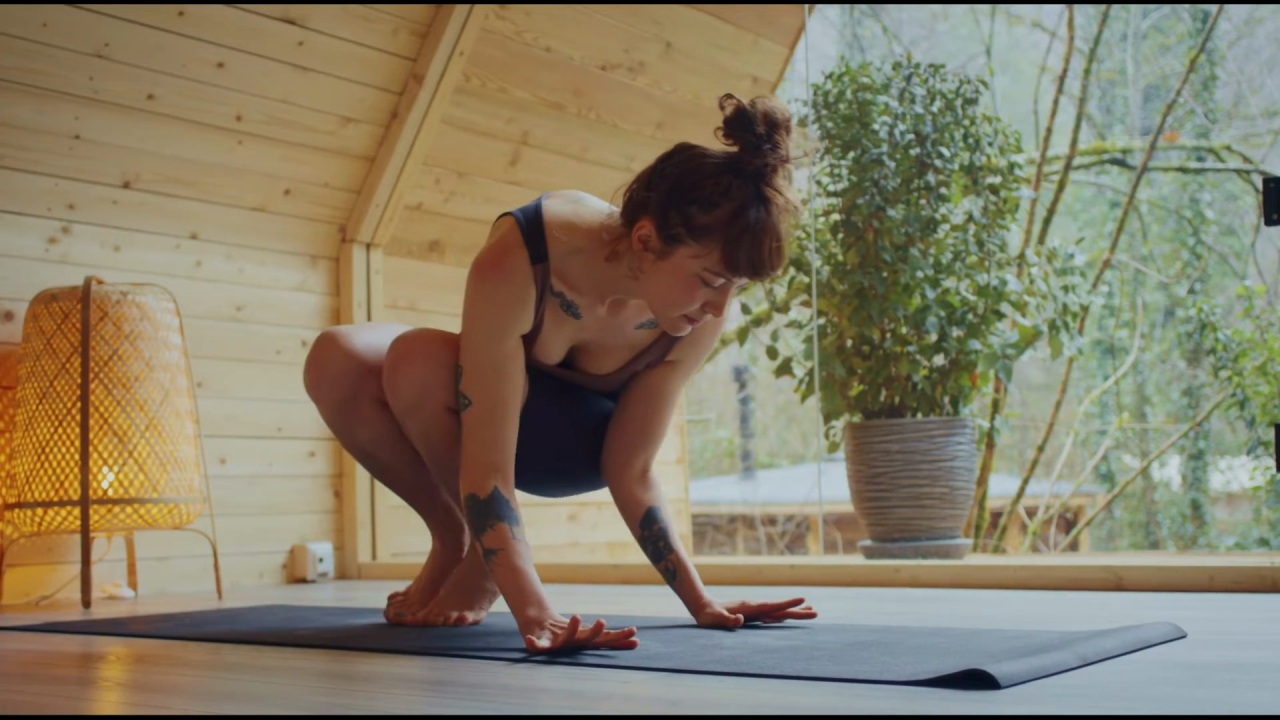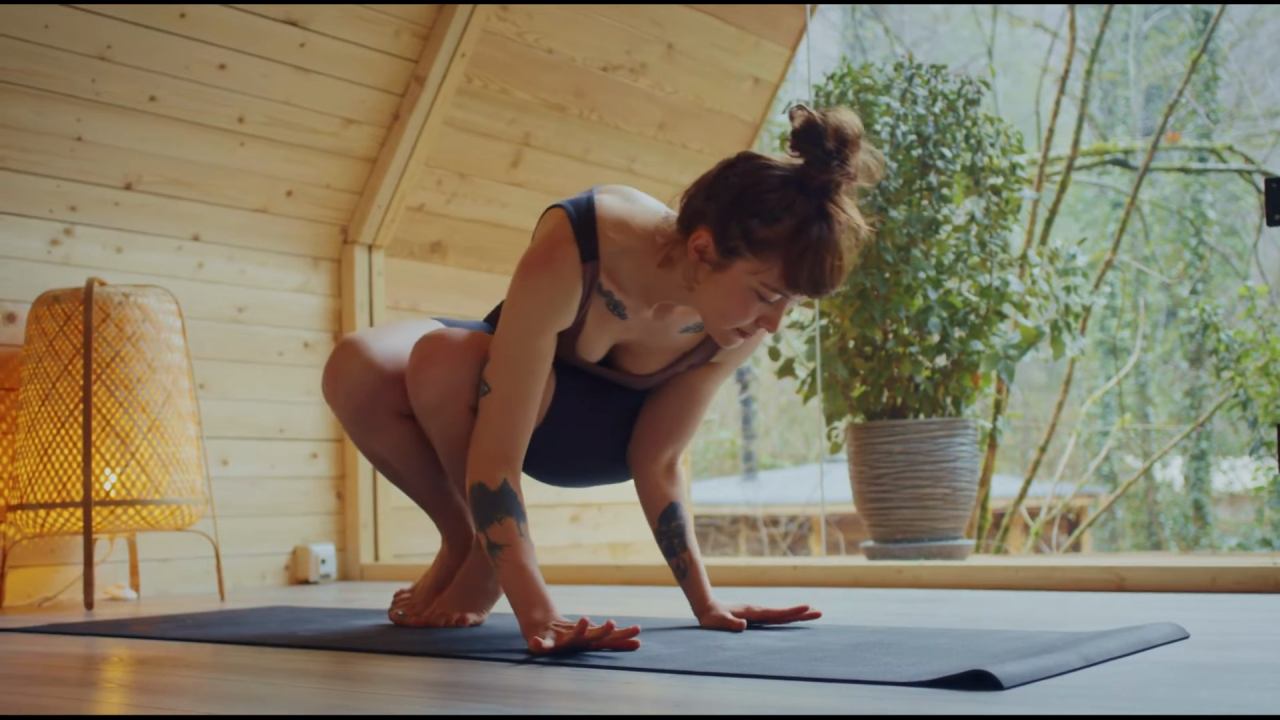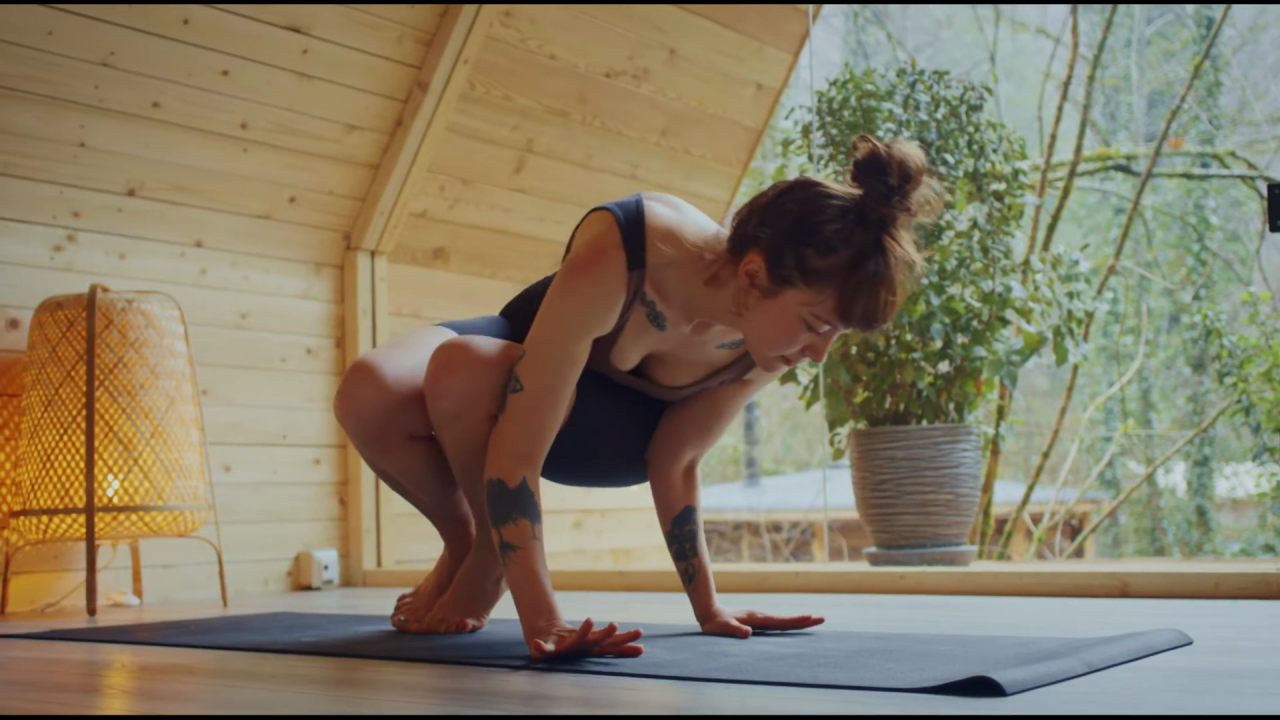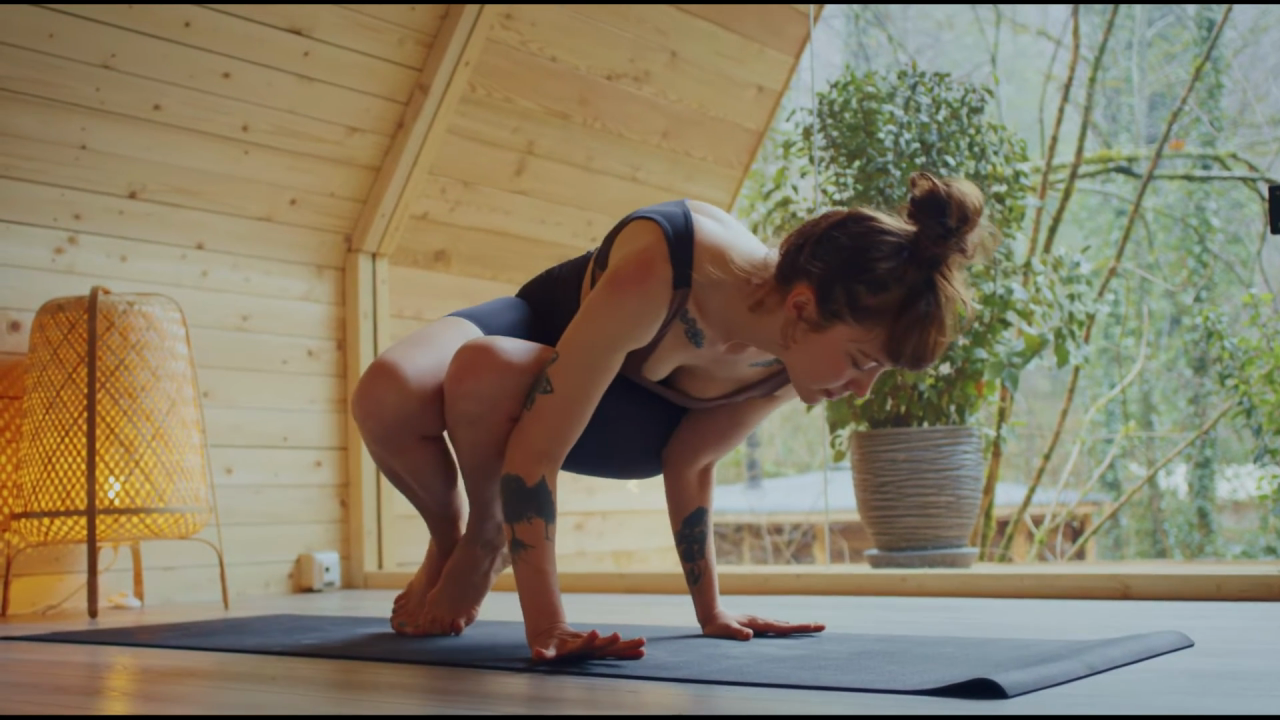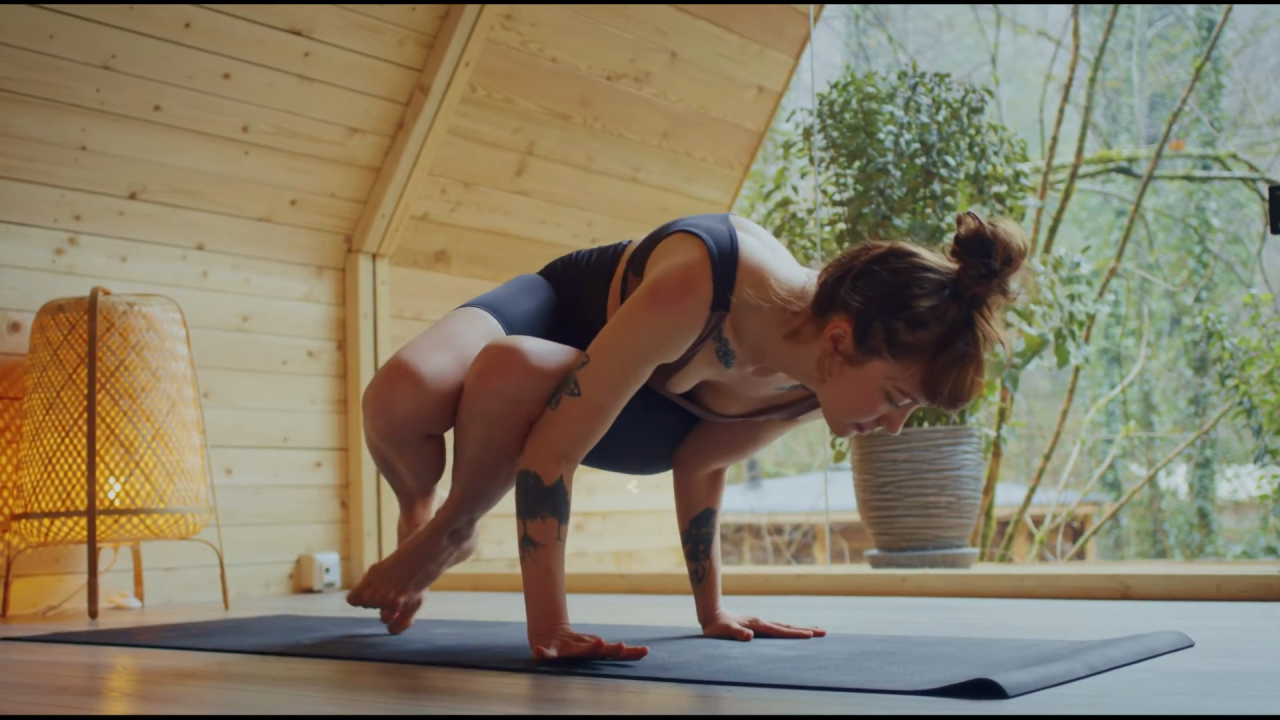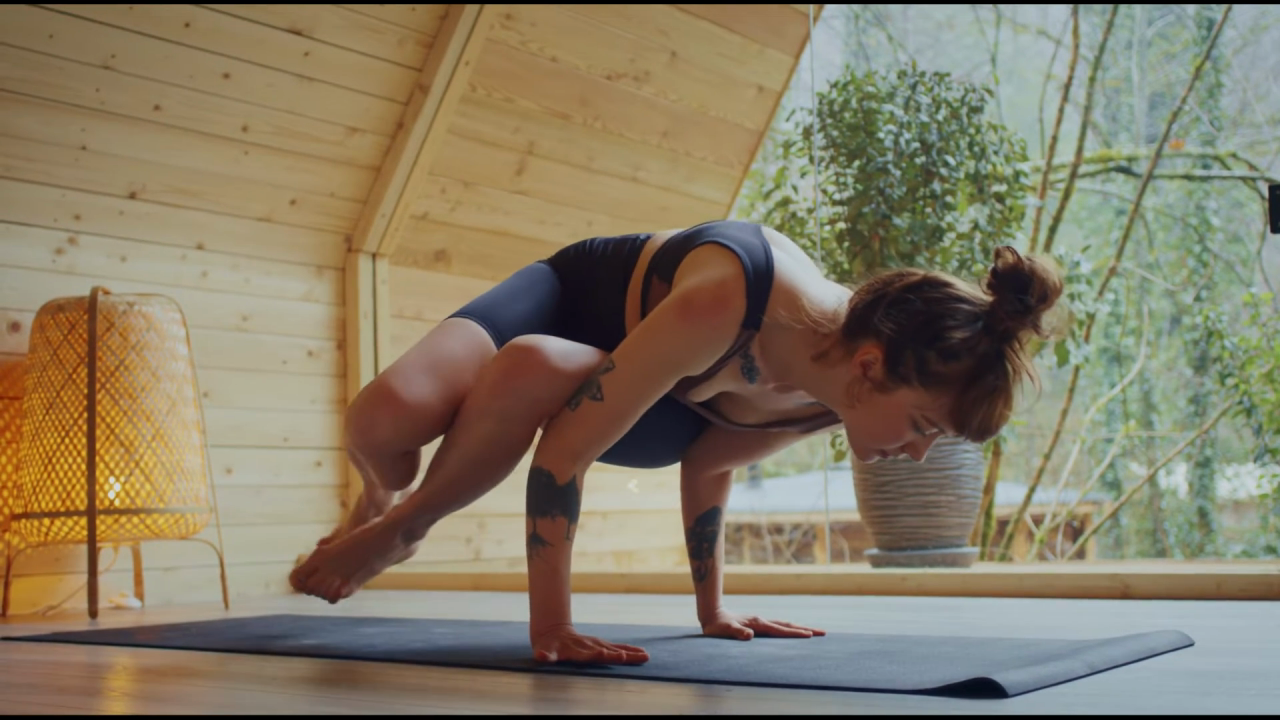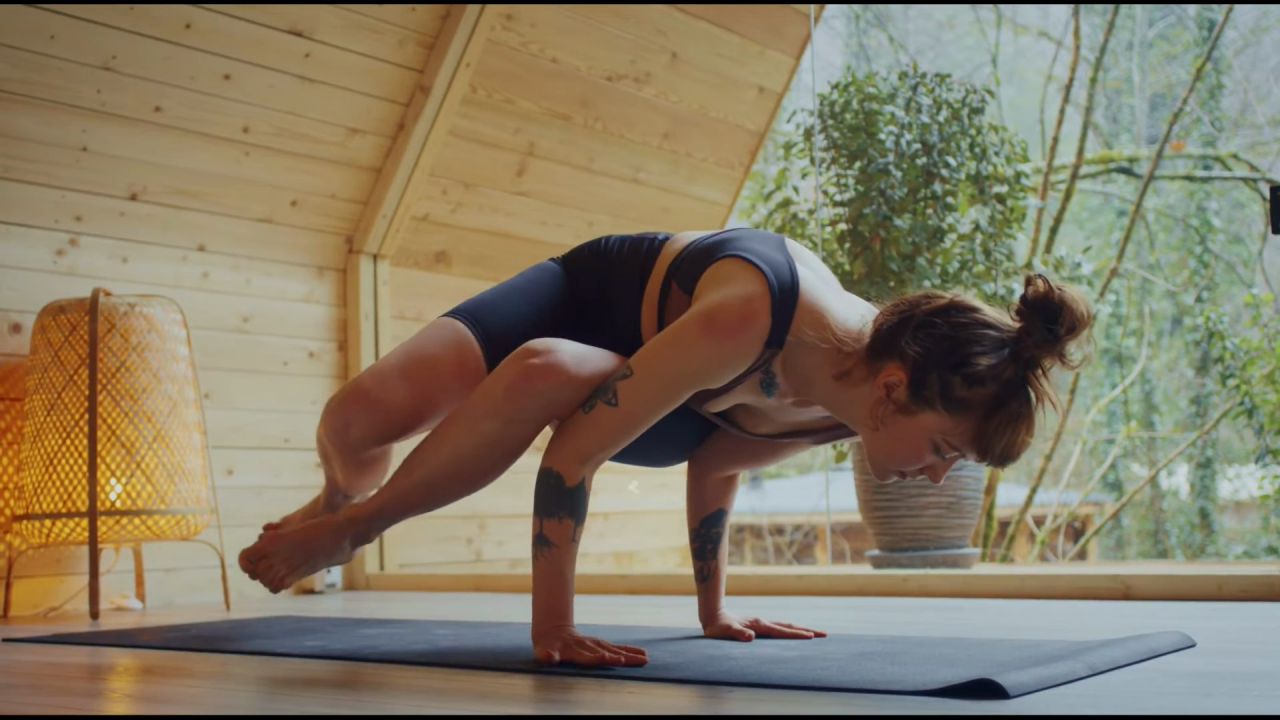
dt=0.4s
person 1, frame 1
left shoulder: (697, 323)
right shoulder: (515, 262)
left elbow: (631, 473)
right elbow: (488, 466)
left wrist: (701, 602)
right wrist: (535, 614)
left hip: (580, 441)
right hip: (474, 412)
left knee: (419, 364)
right knee: (336, 361)
left ankle: (484, 561)
right ankle: (453, 539)
person 1, frame 2
left shoulder: (741, 322)
right shoulder: (566, 255)
left elbow: (656, 462)
right elbow: (497, 456)
left wrist: (705, 602)
right wrist: (538, 615)
left hip: (599, 429)
right hip: (506, 366)
right knee: (356, 369)
left ankle: (490, 557)
right ankle: (462, 541)
person 1, frame 3
left shoulder: (770, 333)
right shoulder: (612, 260)
left elbow: (674, 463)
right elbow: (517, 450)
left wrist: (708, 606)
right wrist: (542, 621)
left hip: (615, 429)
right hip: (523, 354)
right knee: (370, 392)
left ankle: (492, 560)
right ankle: (466, 546)
person 1, frame 4
left shoulder: (799, 353)
right shoulder: (654, 273)
left elbow: (689, 464)
right elbow: (535, 447)
left wrist: (711, 609)
right wrist: (546, 625)
left hip: (629, 413)
right hip: (541, 331)
right knee: (388, 393)
left ankle: (486, 542)
right ankle: (456, 540)
person 1, frame 5
left shoulder: (821, 379)
right shoulder: (693, 289)
left elbow: (701, 465)
right elbow: (551, 446)
left wrist: (711, 609)
right wrist: (548, 625)
left hip: (646, 407)
right hip: (558, 309)
right knee: (400, 396)
left ankle: (453, 532)
right ankle: (425, 526)
person 1, frame 6
left shoulder: (842, 390)
right shoulder: (723, 302)
left elbow: (709, 462)
right elbow: (564, 448)
left wrist: (711, 609)
right wrist: (550, 625)
left hip: (656, 403)
right hip: (572, 296)
right knee: (384, 418)
right ankle: (385, 508)
person 1, frame 7
left shoulder: (859, 398)
right shoulder: (747, 316)
left elbow: (716, 465)
right elbow: (574, 449)
left wrist: (714, 609)
right wrist: (552, 625)
left hip: (658, 392)
right hip: (588, 292)
right knee: (360, 416)
right ankle: (347, 508)
